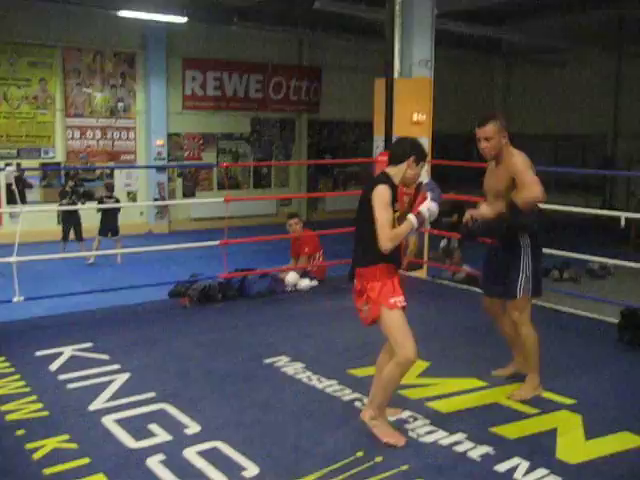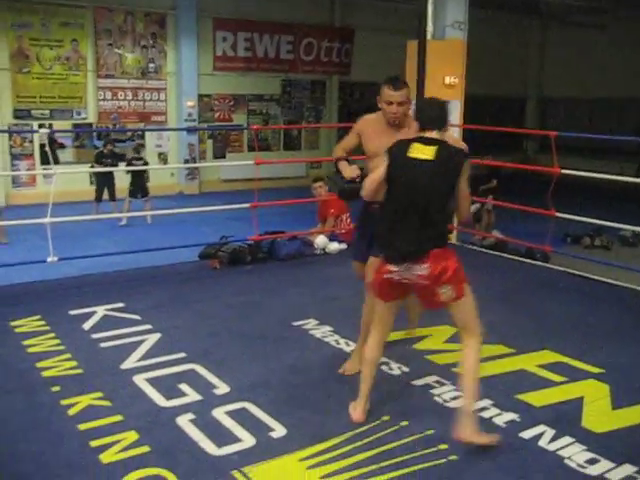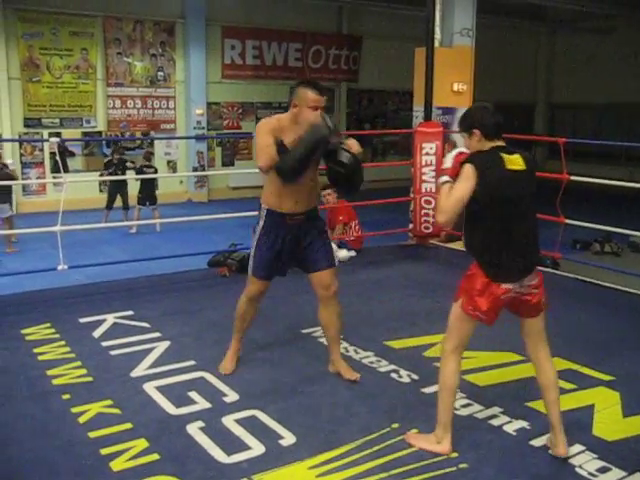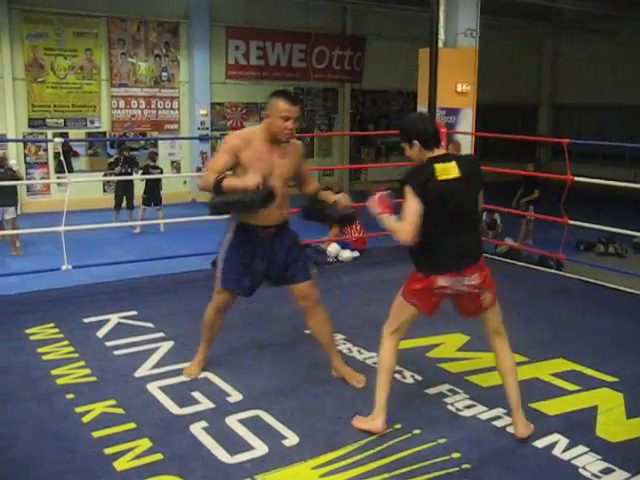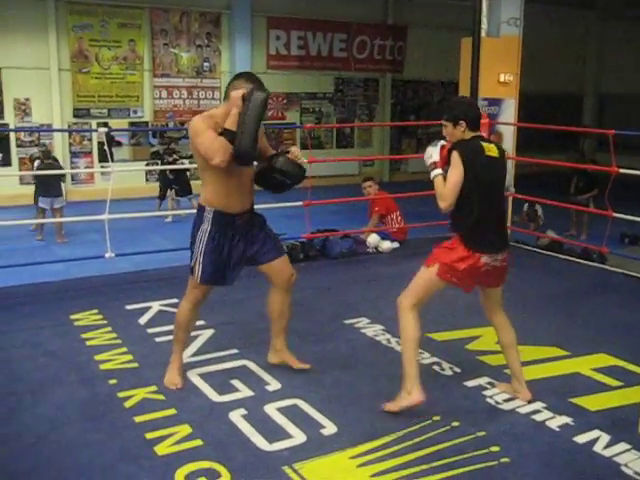
dt=1s
person 1, frame 1
left shoulder: (384, 185)
right shoulder: (382, 188)
right elbow: (386, 242)
left wrist: (415, 215)
right wrist: (417, 216)
left hip: (381, 272)
right hip: (374, 275)
left knee: (393, 344)
right knee: (406, 352)
left ankle: (375, 402)
right ankle: (374, 414)
person 1, frame 2
left shoulder: (397, 150)
right shoulder: (457, 158)
left elbow: (368, 193)
right elbow: (464, 212)
left hip: (393, 256)
right hip: (433, 258)
left knee: (379, 329)
right knee: (472, 334)
left ankle: (360, 404)
right ankle: (467, 422)
person 1, frame 3
left shoulder: (476, 164)
right shoulder: (525, 163)
left elbow: (444, 217)
left wrist: (447, 176)
left hip: (489, 275)
right hip: (527, 273)
left knee: (451, 350)
right knee: (540, 351)
left ankle: (441, 436)
right ankle: (558, 438)
person 1, frame 4
left shoulder: (415, 177)
right shoulder: (471, 166)
left elbow: (407, 236)
left wrist: (380, 211)
left hip: (430, 273)
right hip: (471, 271)
left knee: (391, 333)
right knee: (498, 337)
left ankle: (377, 416)
right ankle: (520, 419)
person 1, frame 5
left shoulder: (462, 151)
right shoulder: (497, 153)
left elbow: (445, 203)
left wrist: (435, 166)
left hip: (467, 249)
right hip: (497, 249)
left knee: (407, 303)
right knee: (495, 312)
left ankle: (411, 388)
right ankle: (520, 385)
person 2, frame 1
left shoulder: (517, 162)
right shoulder: (493, 164)
left elbow: (536, 195)
left wrist: (495, 208)
right wrist: (480, 212)
left hip: (521, 244)
right hip: (501, 243)
left knee: (517, 315)
right knee: (493, 306)
left ankle: (533, 380)
right ankle: (519, 359)
person 2, frame 2
left shoulder: (419, 131)
right shoulder: (365, 124)
right elbow: (340, 151)
right wrist: (344, 166)
right hip: (369, 209)
left knee: (373, 279)
right knee: (361, 271)
left ankle: (362, 350)
right ankle: (412, 309)
person 2, frame 3
left shoulder: (322, 130)
right shoulder: (270, 126)
left elbow: (341, 167)
right elbow: (265, 163)
left wrist: (349, 151)
right wrist: (299, 133)
left hip: (309, 221)
right hip: (274, 222)
left knee: (328, 290)
right knee: (254, 291)
left ankle: (336, 359)
right ankle: (235, 348)
person 2, frame 4
left shoulder: (295, 148)
right shoulder: (238, 141)
left elbow: (307, 184)
right elbow: (205, 180)
left wrist: (329, 197)
right wrist: (238, 182)
left hip: (280, 234)
right hip: (244, 234)
left knee: (310, 300)
right knee: (221, 302)
left ankle: (338, 365)
right ankle: (201, 355)
person 2, frame 5
right shoulder: (202, 123)
left elbow: (267, 157)
right elbow: (219, 158)
left wrist: (289, 155)
right wrist: (235, 114)
left hip: (249, 218)
right hip: (216, 220)
left knee: (285, 277)
right knee: (195, 295)
left ankle: (278, 349)
right ankle: (176, 360)
